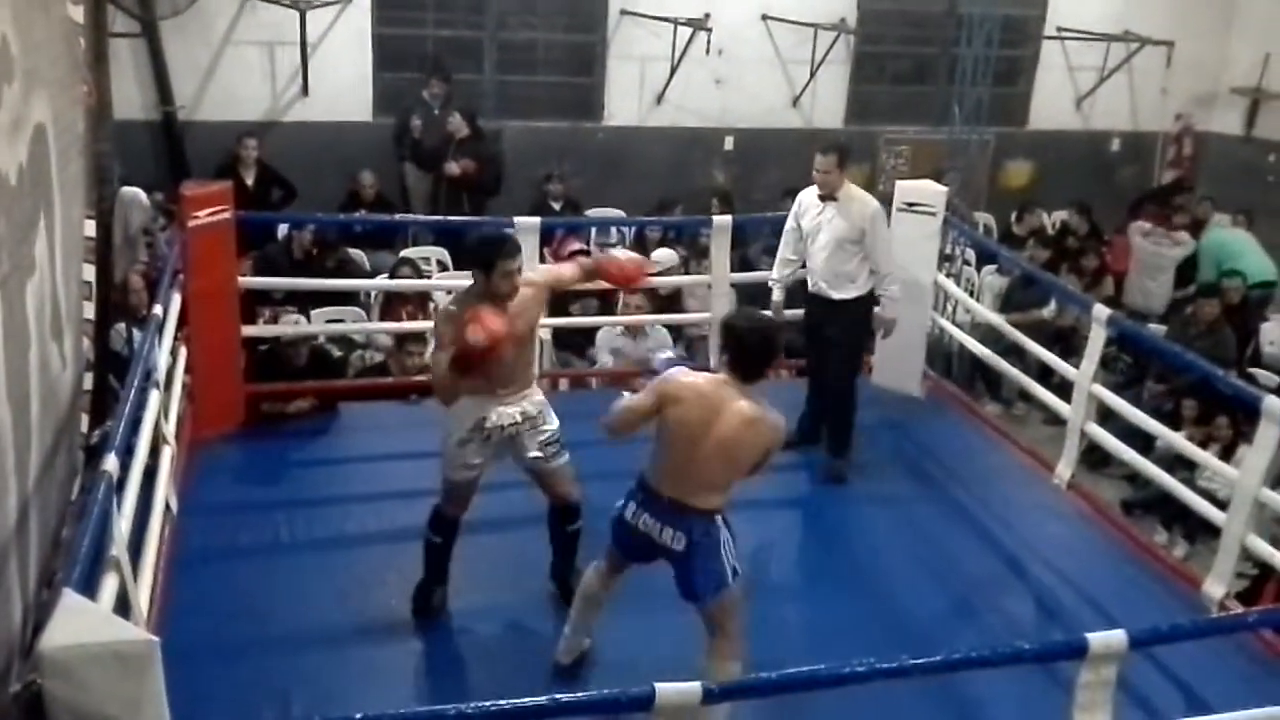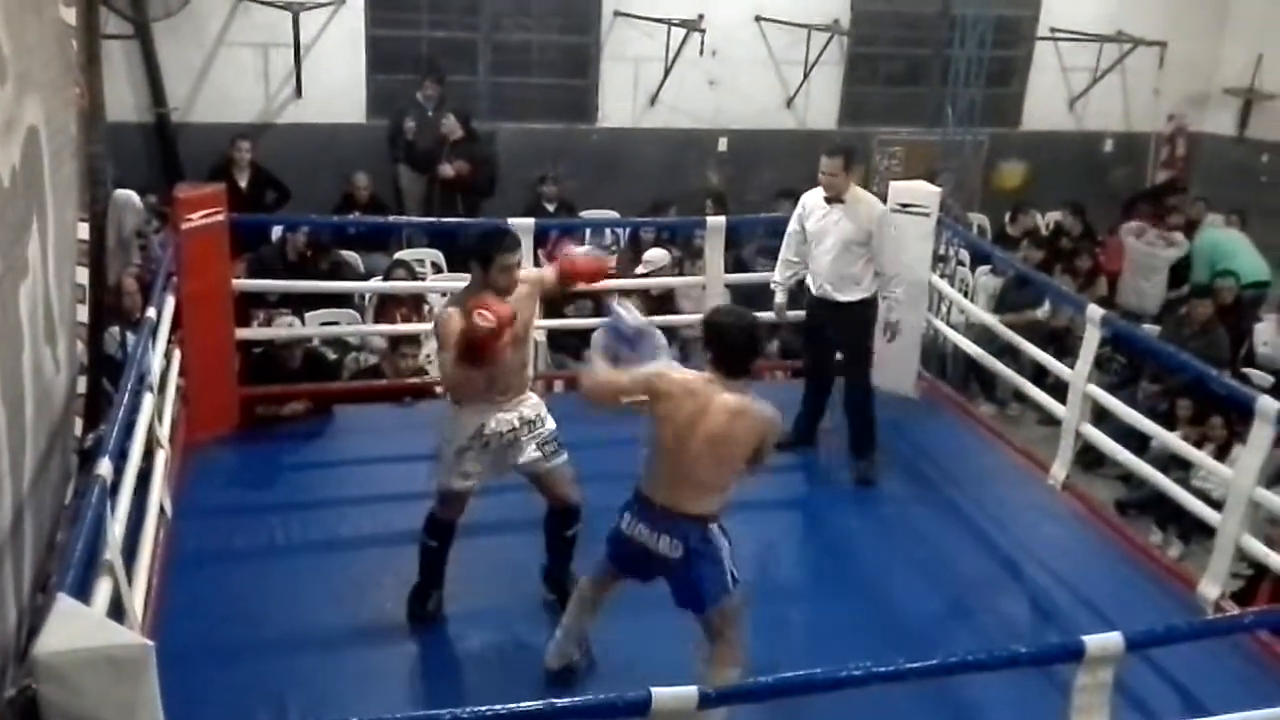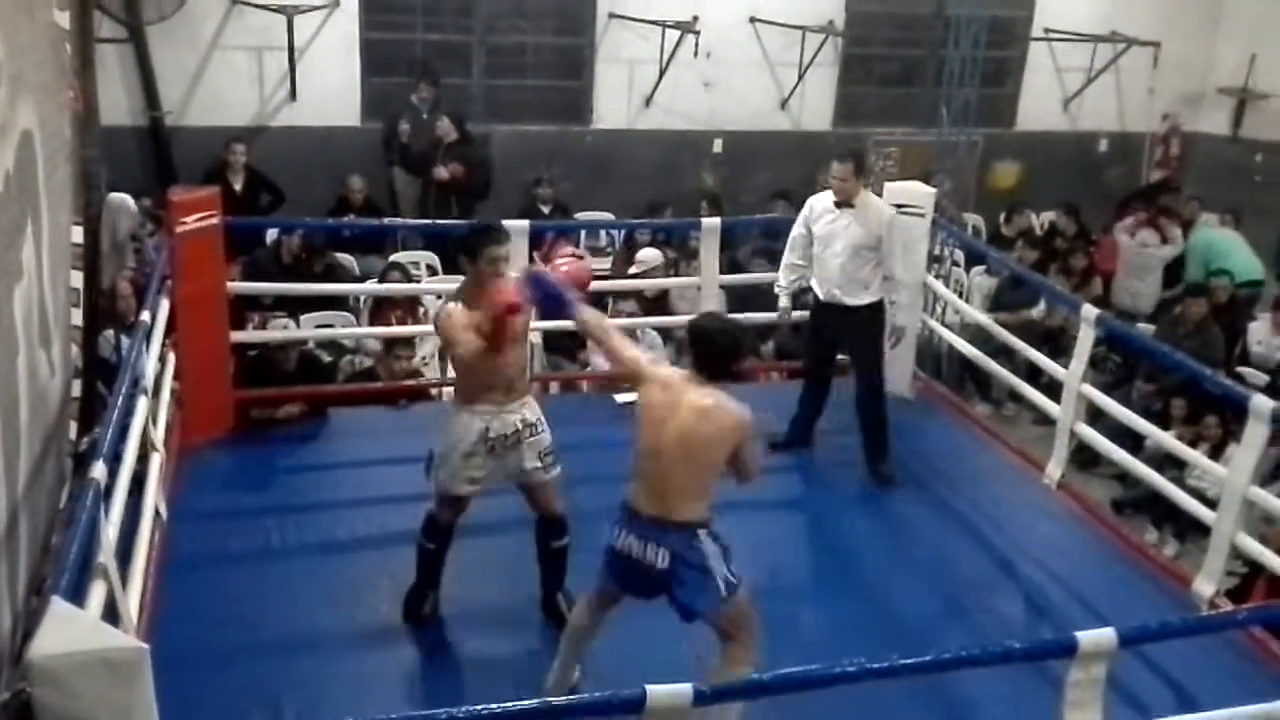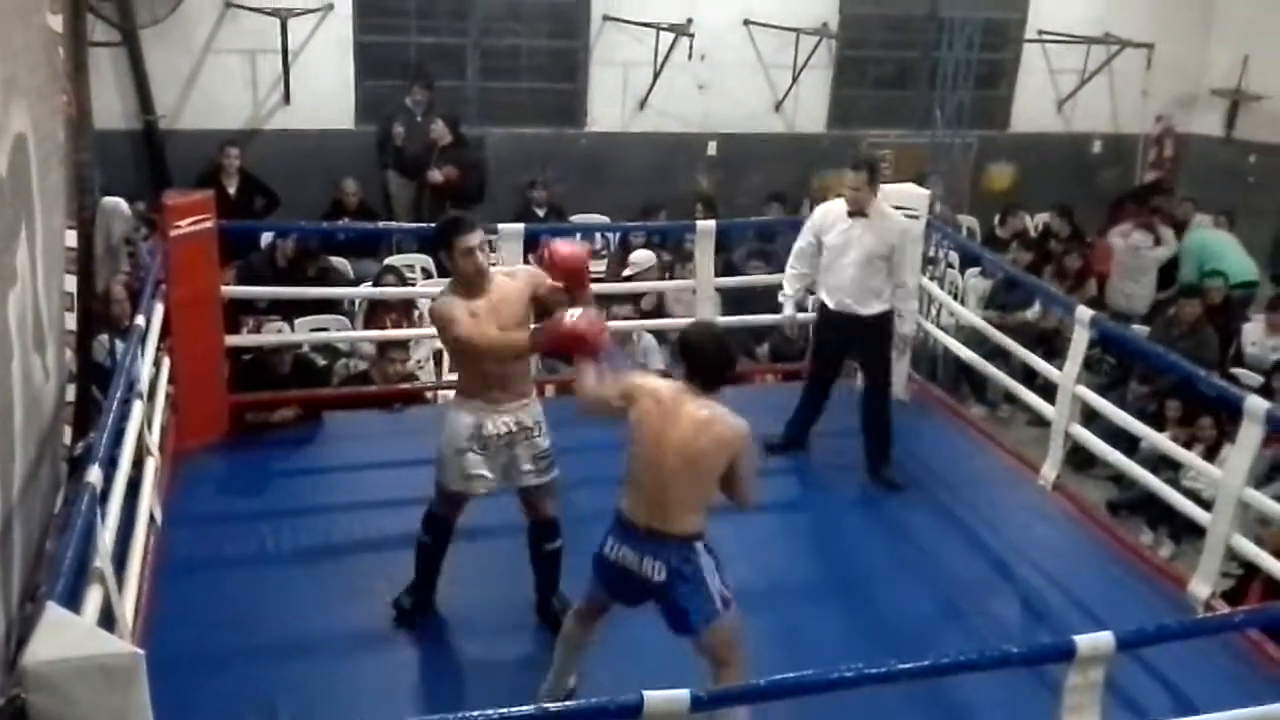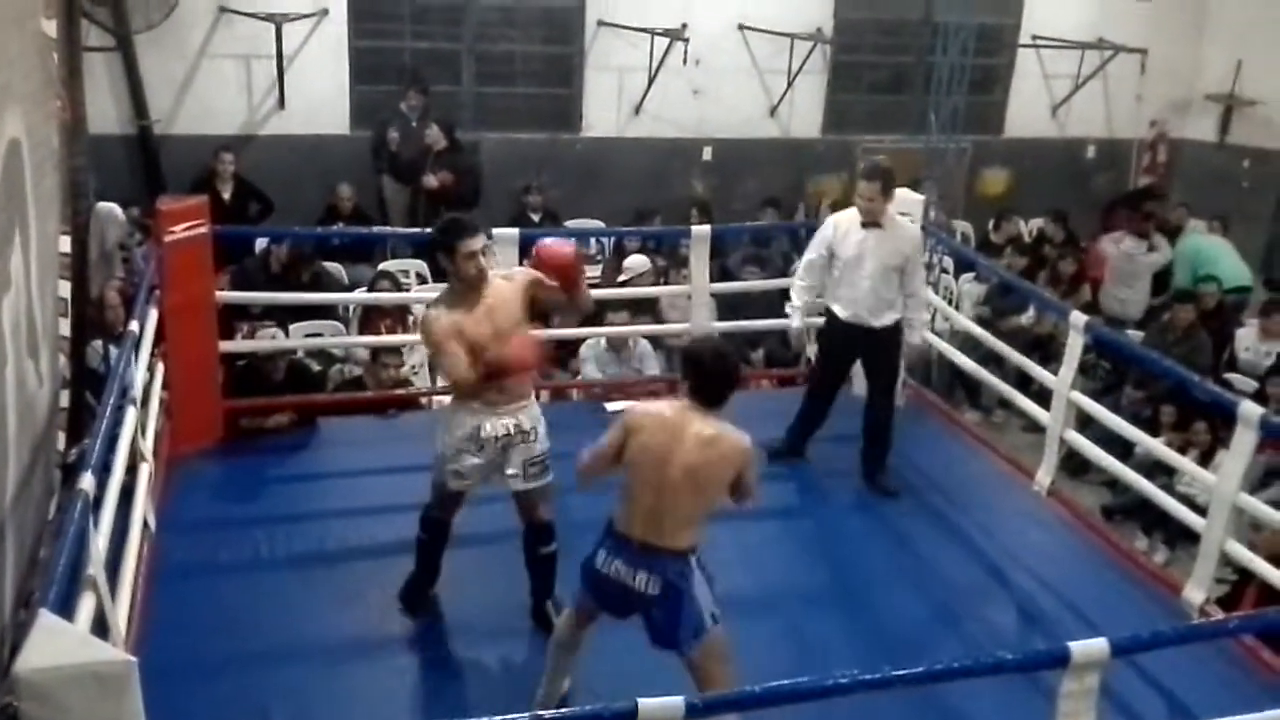
dt=0.1s
person 1, frame 1
left shoulder: (534, 286)
right shoulder: (454, 317)
left elbow: (583, 268)
right elbow: (444, 391)
left wrist: (608, 265)
right wrist: (470, 358)
left hip: (528, 404)
right hip: (477, 412)
left knee: (567, 497)
right knee: (453, 505)
left ankle: (564, 572)
right ankle: (433, 583)
person 1, frame 2
left shoulder: (527, 286)
right shoulder: (453, 318)
left elbow: (559, 273)
right elbow: (457, 393)
left wrist: (574, 269)
right wrist: (474, 347)
left hip: (524, 409)
right hip: (473, 417)
left knee: (568, 500)
right knee: (447, 510)
left ankle: (560, 576)
right ankle: (428, 586)
person 1, frame 3
left shoulder: (516, 286)
right shoulder: (452, 314)
right elbow: (471, 364)
right wrist: (497, 328)
left hip: (524, 413)
right hip: (474, 420)
left knee: (553, 512)
right knee: (447, 512)
left ankle: (554, 592)
right ankle: (424, 589)
person 1, frame 4
left shoulder: (522, 278)
right shoulder: (447, 307)
left elbow: (574, 306)
right elbow: (491, 345)
left wrist: (576, 282)
right wrist: (550, 335)
left hip: (525, 412)
right hip: (474, 418)
left knee: (544, 514)
right knee: (445, 508)
left ankle: (549, 596)
right ankle: (422, 588)
person 1, frame 5
left shoulder: (519, 282)
right shoulder: (438, 319)
left elbow: (578, 304)
right elbow: (464, 382)
left wrist: (570, 275)
right wrist: (498, 366)
left hip: (522, 415)
right hip: (470, 420)
left knee: (538, 516)
right knee: (441, 507)
left ankle: (545, 600)
right ankle: (423, 581)
person 2, frame 1
left shoulder: (679, 383)
right shoulder: (772, 426)
left elbow: (614, 425)
left wrist: (656, 380)
left hip: (645, 507)
right hip: (701, 530)
left knee: (609, 564)
right knee: (725, 634)
left ankle: (569, 651)
person 2, frame 2
left shoulder: (667, 379)
right shoulder: (765, 418)
left elbow: (592, 386)
left hip: (641, 519)
right hip: (695, 539)
left knee: (600, 578)
right knee: (727, 640)
left ankle: (561, 655)
person 2, frame 3
left shoulder: (654, 376)
right shoulder: (737, 417)
left elbow: (604, 334)
right elbow: (746, 474)
left wrist: (565, 300)
left hip: (633, 531)
right hip: (686, 545)
left knee: (599, 601)
right knee: (741, 635)
left ankle: (556, 683)
person 2, frame 4
left shoulder: (646, 391)
right shoulder: (735, 430)
left elbow: (591, 391)
right elbow: (742, 497)
left wrist: (587, 357)
left hip: (625, 541)
right hip: (682, 559)
left knee: (588, 610)
right knee: (729, 662)
left ankle: (553, 690)
person 2, frame 5
left shoulder: (641, 416)
right shoulder: (738, 447)
left elbow: (586, 469)
right elbow: (745, 497)
left hip: (614, 555)
right hip: (672, 573)
left knee: (580, 614)
right knee: (716, 683)
left ankle: (547, 699)
person 3, frame 1
left shoulder: (867, 209)
right shoulder: (805, 200)
left elbow: (882, 263)
right elbow: (790, 249)
left wrist: (887, 307)
right wrist: (778, 289)
left hip: (852, 304)
right hip: (816, 299)
left knee: (843, 377)
right knee: (818, 370)
left ankle: (839, 451)
right ankle: (810, 429)
person 3, frame 2
left shoulder: (873, 211)
right shoulder: (808, 202)
left elbow: (887, 266)
right elbow: (792, 251)
left wrist: (891, 310)
right wrist: (780, 291)
left hip: (856, 307)
right hip: (819, 301)
left knee: (857, 381)
right knee: (815, 372)
left ankle: (863, 454)
right ankle: (804, 430)
person 3, frame 3
left shoulder: (882, 216)
right shoulder: (815, 206)
left elbow: (892, 270)
right elbow: (796, 254)
right wrist: (784, 295)
left hip: (864, 312)
right hip: (824, 306)
left knee: (870, 384)
right knee: (815, 373)
left ankle: (878, 457)
right ankle: (799, 433)
person 3, frame 4
left shoulder: (896, 226)
right shoulder: (824, 214)
left elbow: (905, 281)
right elbow: (801, 262)
left wrist: (906, 324)
right wrist: (789, 304)
left hip: (873, 321)
right hip: (831, 314)
left knee: (877, 392)
right knee: (818, 379)
left ankle: (879, 462)
right ankle: (795, 435)
person 3, frame 5
left shoulder: (909, 236)
right shoulder: (836, 224)
left elbow: (915, 290)
right elbow: (810, 272)
left wrist: (915, 335)
right wrist: (797, 316)
left hip: (884, 332)
right hip: (840, 324)
left knee: (881, 402)
right knee: (821, 387)
left ankle: (875, 468)
right ankle: (793, 443)
